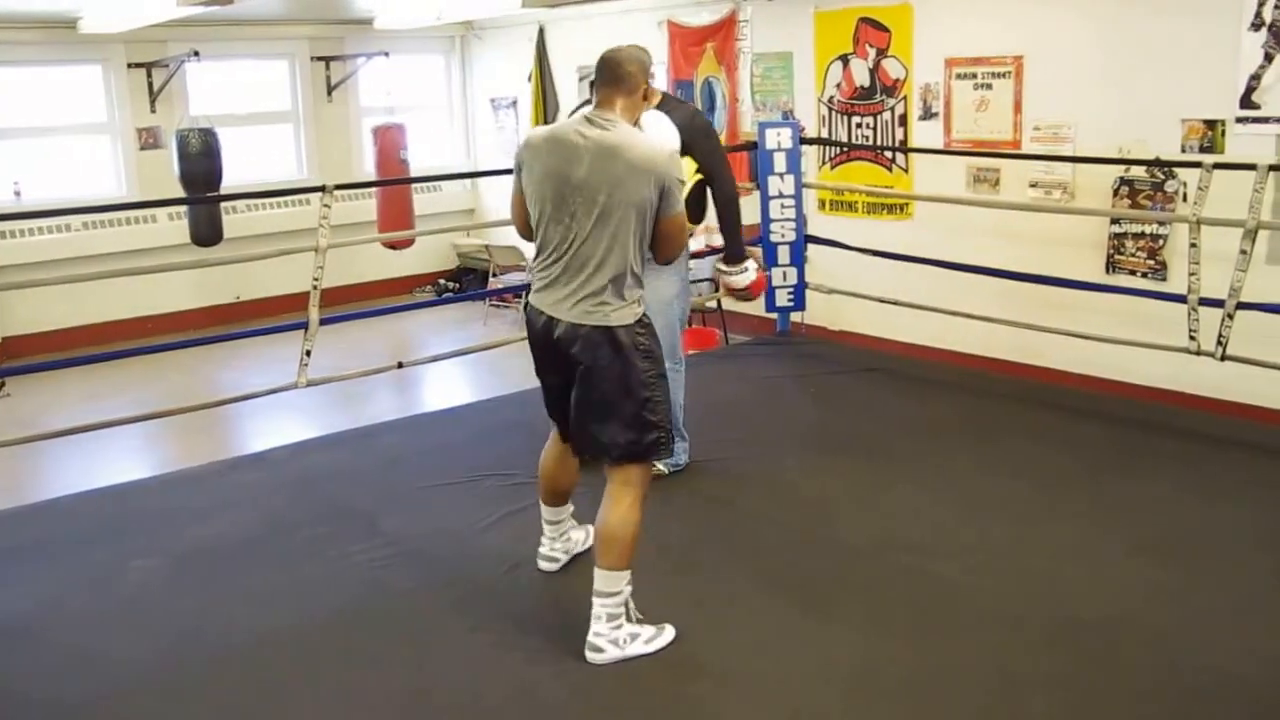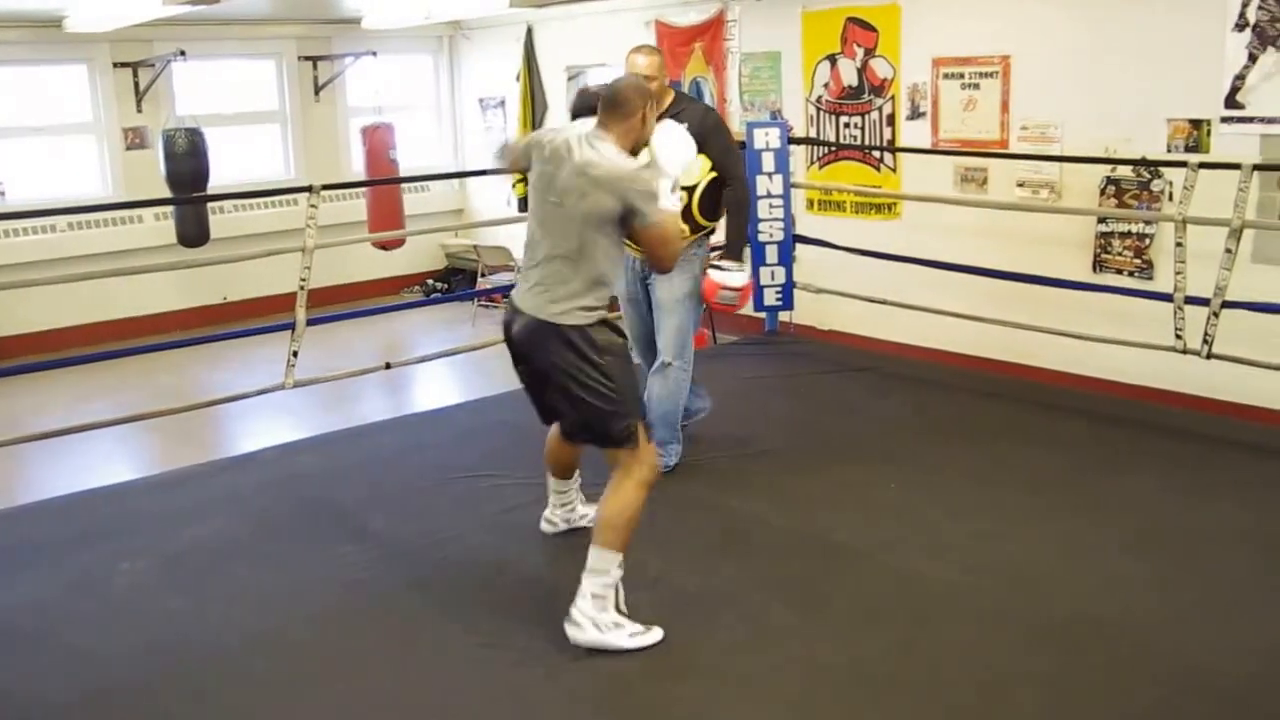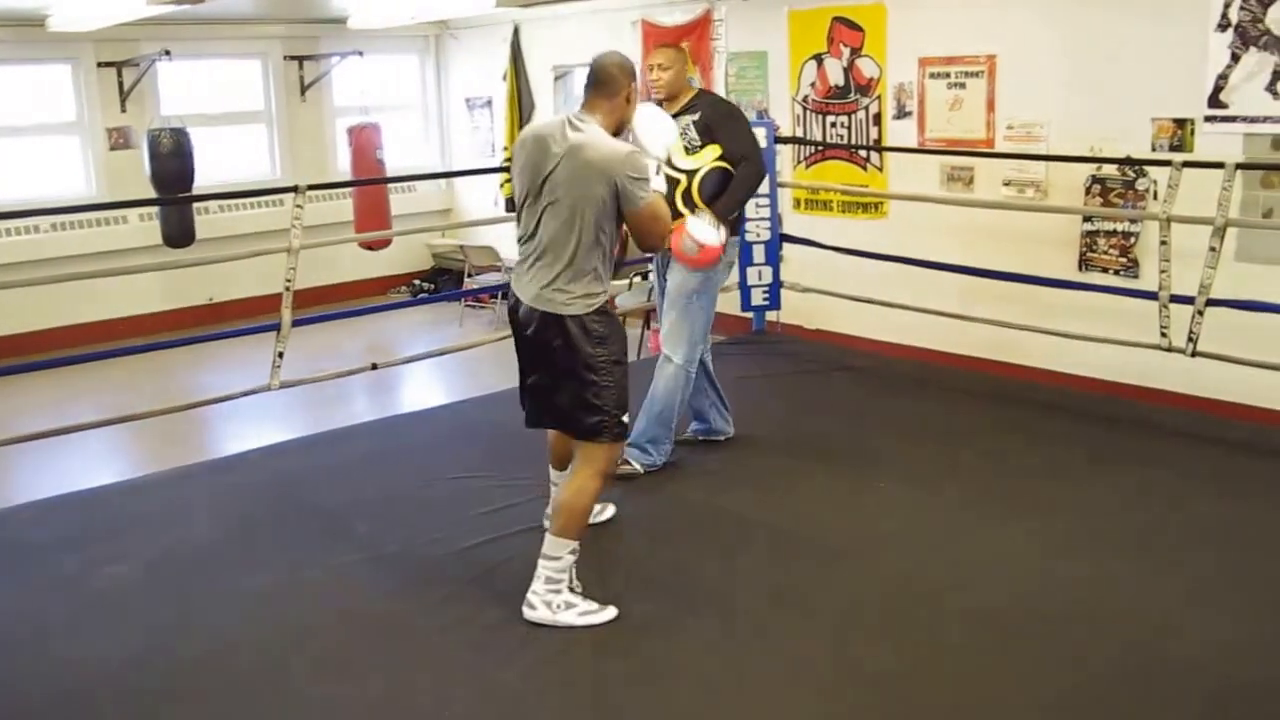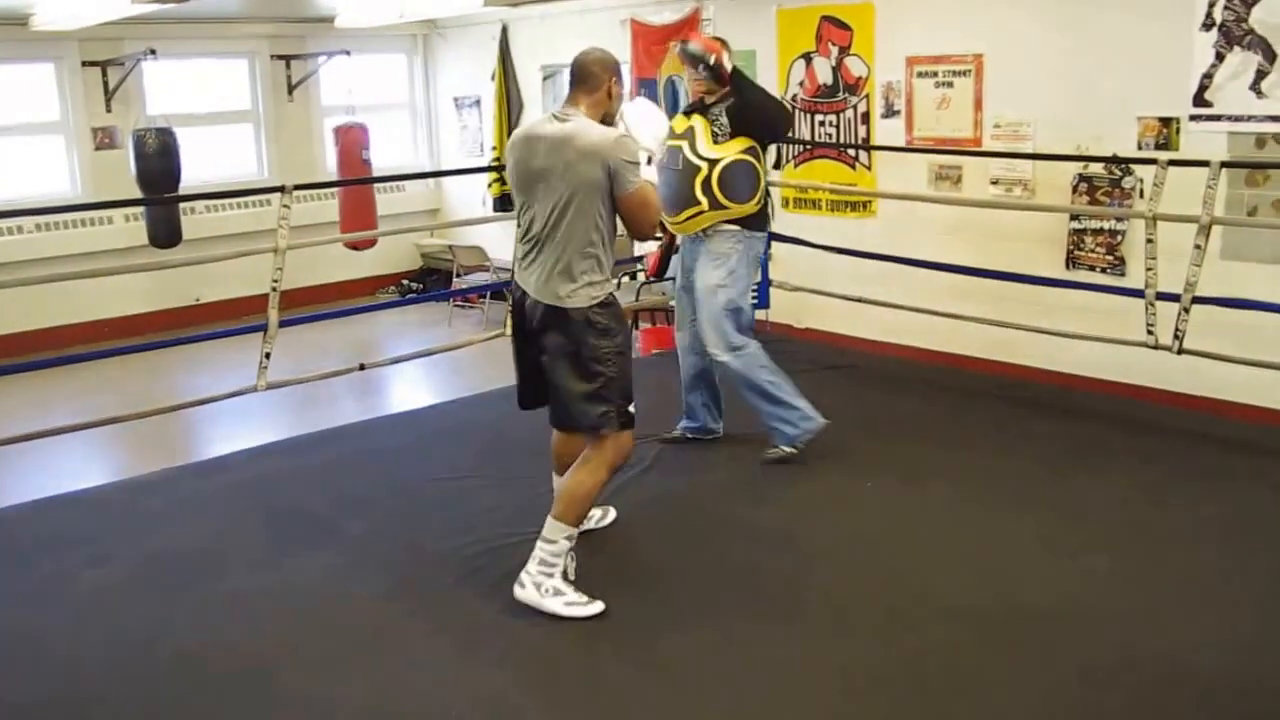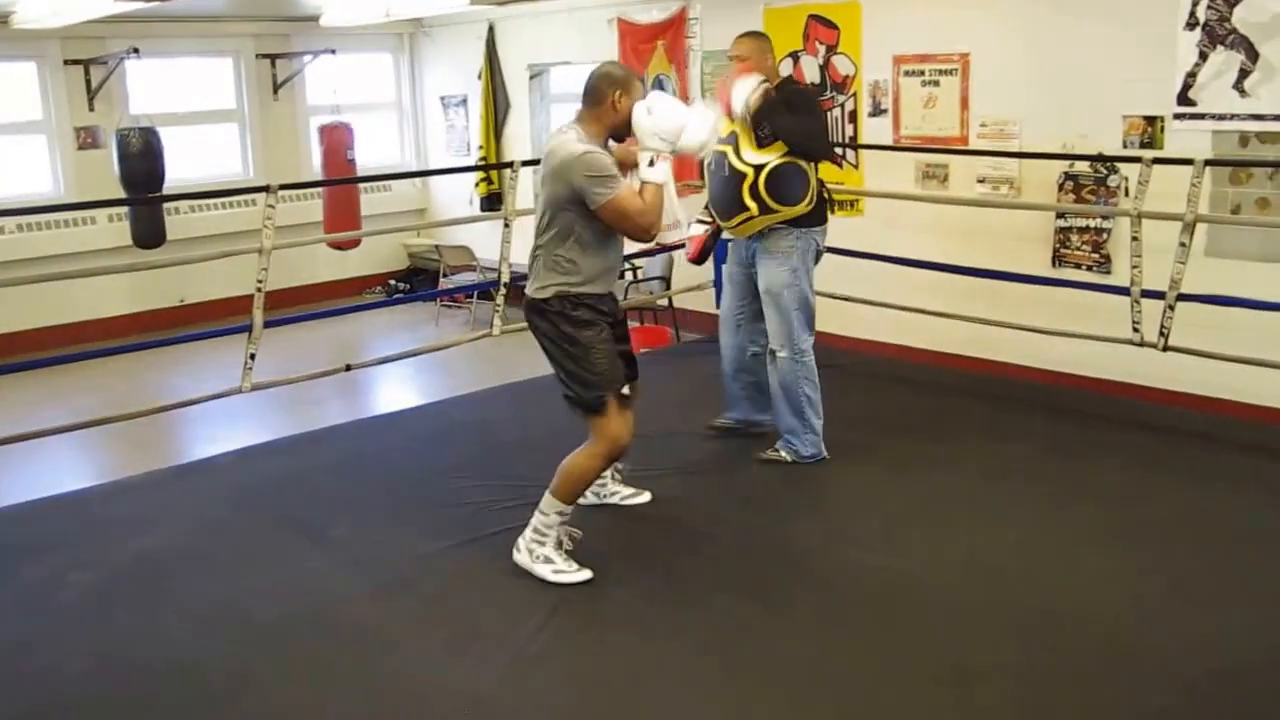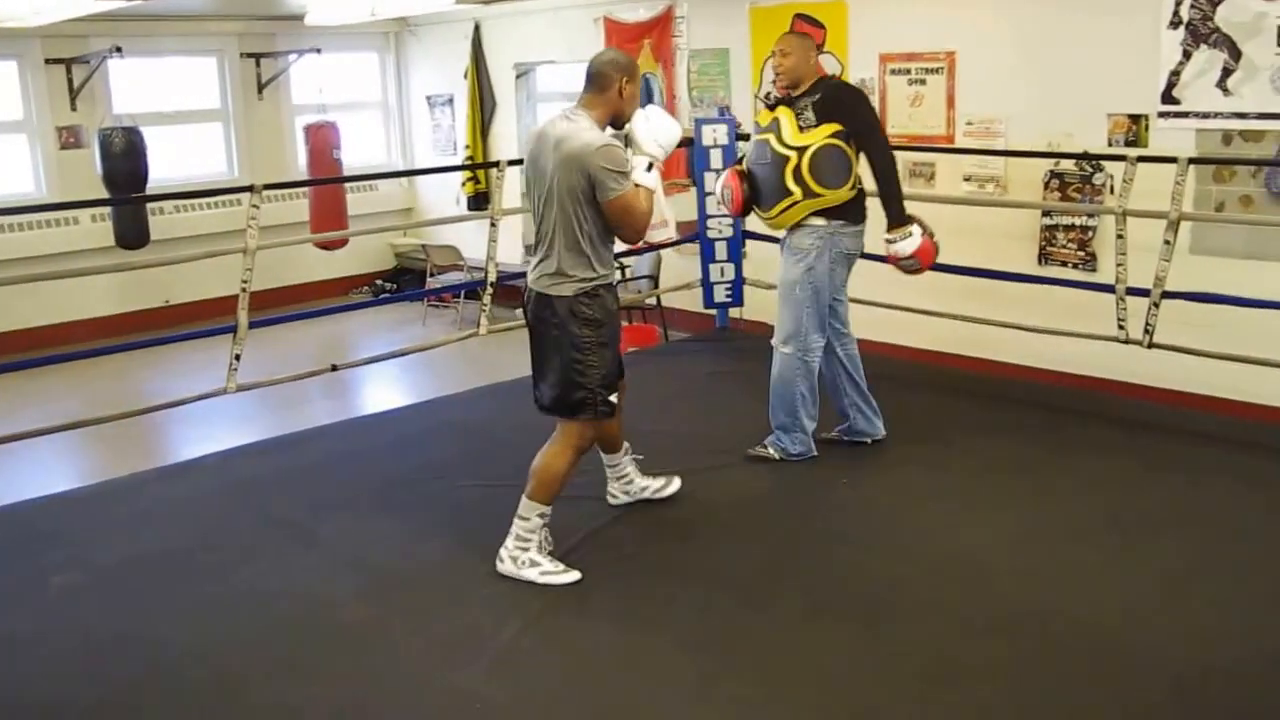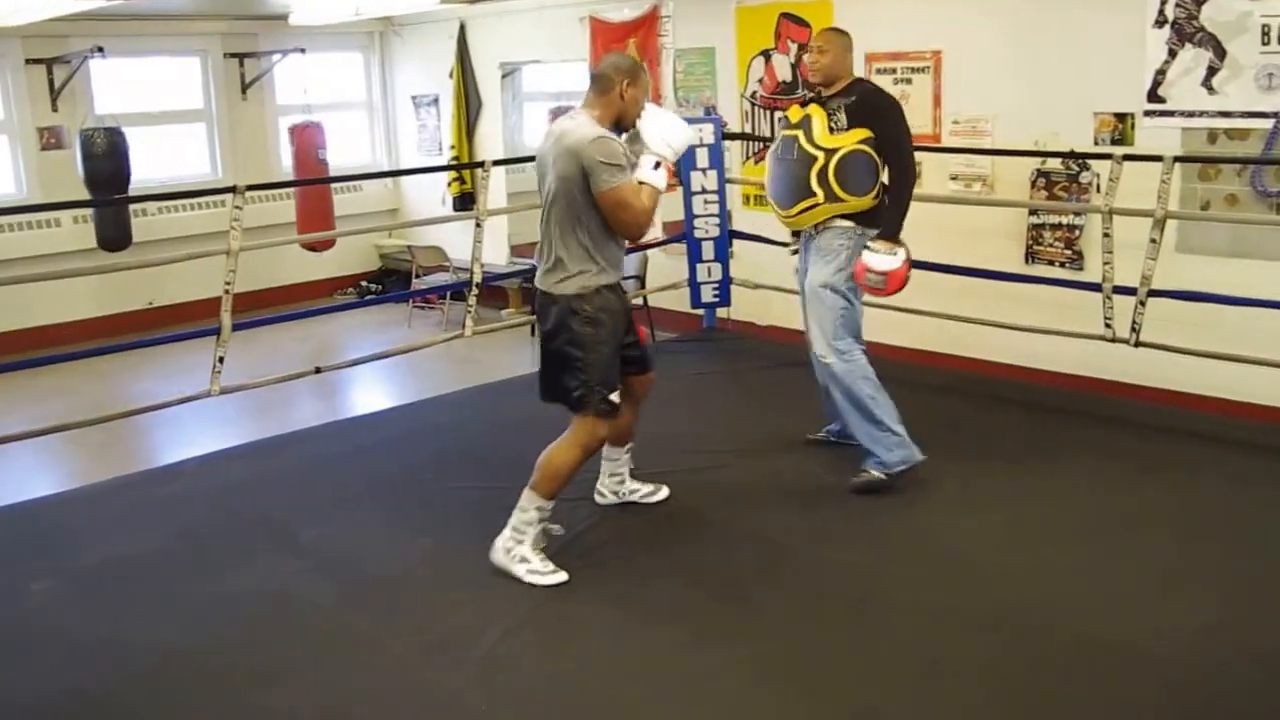
dt=0.4s
person 1, frame 1
left shoulder: (536, 144)
right shoulder: (657, 159)
right elbow: (669, 252)
left hip: (545, 315)
right hip: (610, 329)
left knee: (567, 434)
right knee: (629, 476)
left ankle: (557, 540)
right ankle: (609, 628)
person 1, frame 2
left shoulder: (554, 143)
right shoulder: (631, 176)
left elbow: (509, 155)
right elbow: (665, 257)
right wrist: (665, 190)
left hip: (524, 317)
right hip: (573, 329)
left knee: (571, 416)
right knee: (636, 463)
left ankle: (561, 509)
right ankle: (595, 610)
person 1, frame 3
left shoulder: (531, 138)
right shoulder: (622, 159)
right elbow: (653, 239)
right wrist: (653, 171)
left hip: (526, 301)
right hip: (576, 315)
left knee: (567, 413)
right knee: (598, 453)
left ankle: (567, 504)
right ankle: (550, 590)
person 1, frame 4
left shoulder: (522, 139)
right shoulder: (612, 145)
right elbow: (645, 226)
right wrist: (644, 163)
left hip: (530, 294)
right hip: (580, 307)
left knee: (572, 415)
right knee: (610, 442)
left ankle: (571, 511)
right ankle: (543, 573)
person 1, frame 5
left shoulder: (584, 141)
right shoulder: (582, 160)
left elbow: (621, 161)
right elbow: (644, 225)
right wrist: (658, 161)
left hip: (590, 295)
right hip: (566, 305)
left knee: (622, 388)
right knee: (613, 433)
left ankle: (600, 482)
right ankle: (538, 540)
person 1, frame 6
left shoulder: (548, 132)
right shoulder: (600, 149)
right elbow: (634, 229)
left wrist: (633, 160)
right wrist: (648, 163)
left hip: (558, 287)
right hip: (576, 297)
left knee: (607, 394)
right knee: (577, 428)
left ankle: (625, 481)
right ankle: (520, 547)
person 1, frame 7
left shoulder: (561, 130)
right shoulder: (599, 143)
right elbow: (633, 225)
left wrist: (643, 160)
right wrist: (656, 162)
left hip: (592, 287)
right hip: (580, 297)
left knee: (636, 382)
right knee: (591, 426)
left ankle: (615, 481)
right ankle: (516, 539)
person 2, frame 1
left shoulder: (686, 120)
left elbow: (722, 185)
left wrist: (734, 255)
left hip: (660, 258)
left knee: (660, 356)
left ankle: (669, 449)
person 2, frame 2
left shoulder: (699, 119)
left elbow: (735, 183)
left wrist: (733, 252)
left hip: (680, 255)
right hip: (632, 254)
left knee: (671, 355)
right knee: (646, 349)
left ankle: (659, 449)
right ankle: (691, 403)
person 2, frame 3
left shoulder: (714, 112)
left elbow: (752, 168)
left wrist: (719, 216)
right hip: (666, 246)
left knee: (677, 349)
right knee: (687, 343)
left ankle: (647, 449)
right ankle: (713, 422)
person 2, frame 4
left shoulder: (743, 104)
right shoulder: (691, 114)
left elbow: (780, 124)
left wrist: (729, 73)
left hip: (733, 238)
right hip: (696, 237)
left knee: (725, 340)
right knee: (691, 337)
left ankle: (795, 423)
right ankle: (700, 420)
person 2, frame 5
left shoulder: (796, 99)
right shoulder: (741, 107)
left elbow: (818, 149)
left wrist: (766, 111)
right wrist: (711, 222)
left hip: (788, 236)
right hip: (747, 236)
left knee: (787, 343)
right knee: (737, 326)
left ankle: (803, 442)
right ankle: (751, 411)
person 2, frame 6
left shoulder: (838, 97)
right shoulder: (781, 107)
left elbow: (878, 151)
right elbow: (763, 162)
left wrist: (897, 216)
right wrist: (740, 176)
left hip: (826, 230)
right hip: (804, 231)
left knee: (795, 338)
right knee: (831, 333)
left ankle: (790, 440)
right ankle: (862, 424)
person 2, frame 7
left shoulder: (871, 102)
right shoulder: (810, 106)
left elbow: (903, 168)
left wrist: (887, 235)
right wrist: (800, 237)
left hip: (845, 235)
right hip: (816, 236)
left knee: (834, 346)
right knee: (830, 341)
left ankle: (891, 451)
right ankle: (845, 425)
